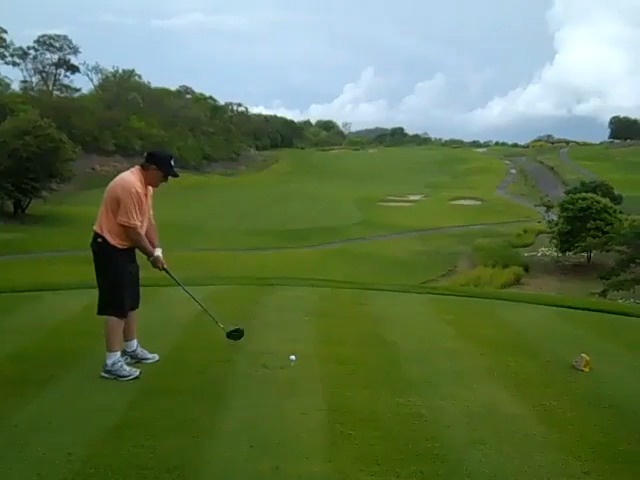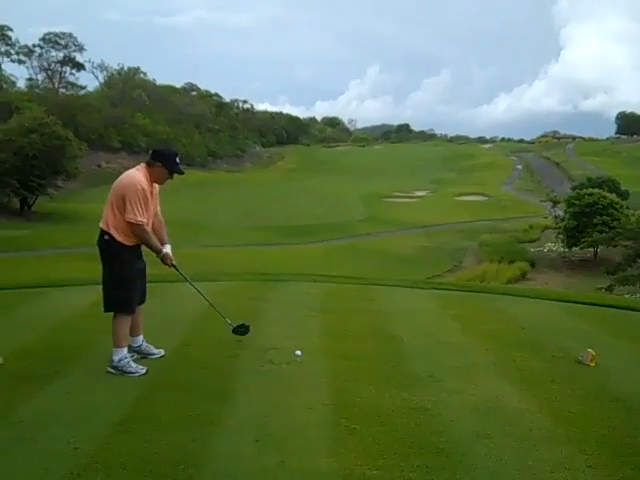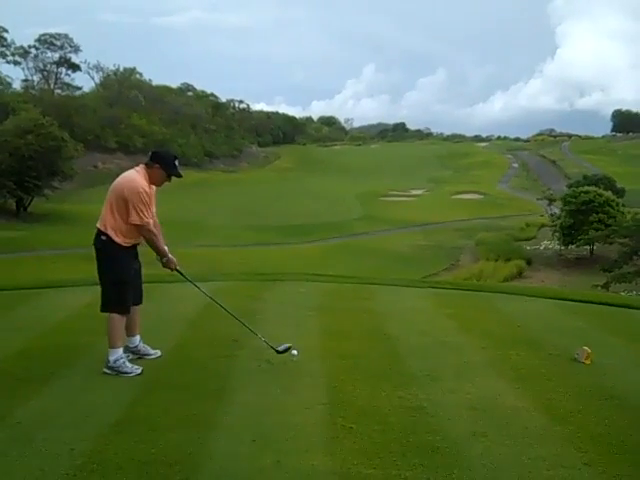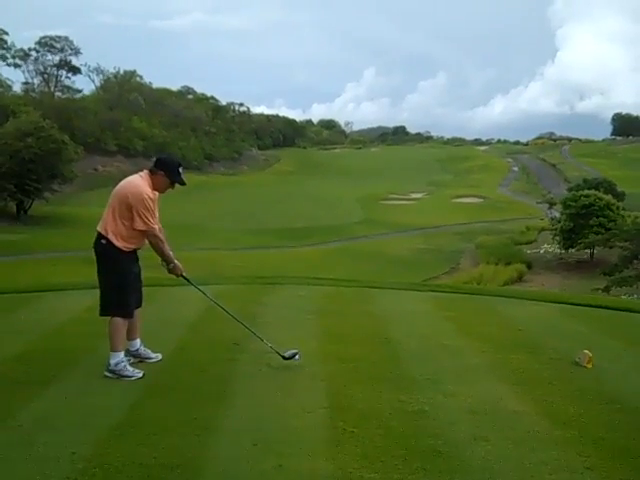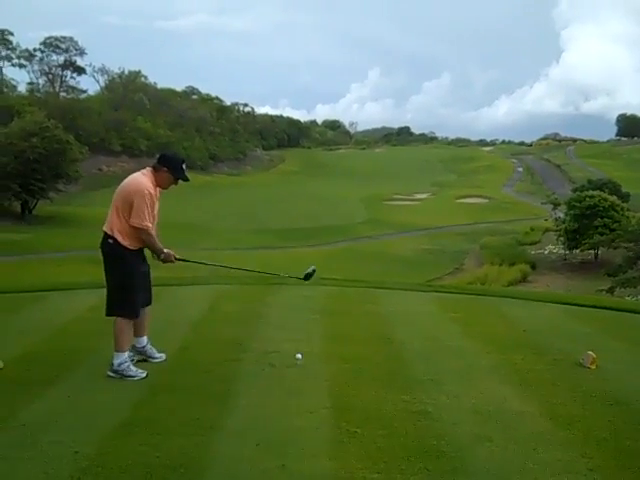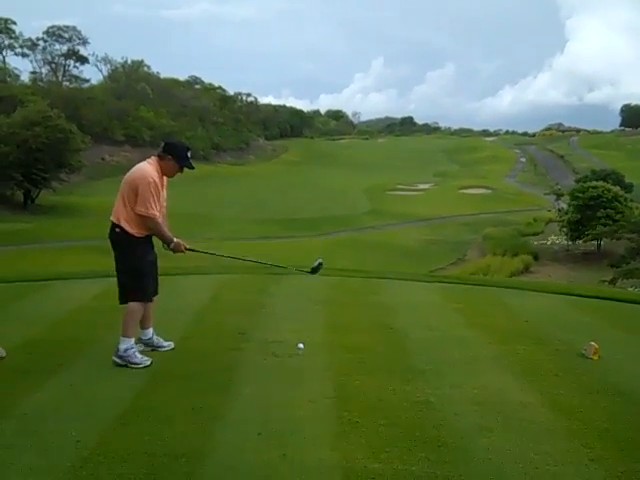
dt=0.4s
person 1, frame 1
left shoulder: (144, 184)
right shoulder: (130, 186)
left elbow: (147, 221)
right elbow: (132, 230)
left wrist: (157, 249)
right wrist: (151, 255)
left hip: (123, 248)
right hip: (110, 248)
left knee: (130, 302)
right knee: (117, 306)
left ankle: (131, 349)
right ankle: (112, 363)
person 1, frame 2
left shoulder: (150, 182)
right shoulder: (137, 184)
left elbow: (156, 217)
right elbow: (139, 227)
left wrist: (166, 246)
right wrist: (160, 252)
left hip: (130, 244)
right hip: (117, 244)
left knee: (137, 297)
right knee: (124, 303)
left ankle: (137, 344)
right ankle: (119, 359)
person 1, frame 3
left shoulder: (145, 181)
right shoulder: (137, 186)
left elbow: (152, 220)
right elbow: (145, 229)
left wrist: (164, 249)
right wrist: (164, 256)
left hip: (125, 244)
right hip: (112, 245)
left knee: (133, 298)
right knee: (119, 303)
left ankle: (133, 345)
right ankle: (114, 359)
person 1, frame 4
left shoulder: (147, 185)
right shoulder: (141, 192)
left elbow: (156, 226)
right elbow: (152, 235)
left wrist: (170, 255)
right wrist: (170, 262)
left hip: (124, 247)
right hip: (113, 248)
left knee: (132, 301)
right knee: (120, 307)
left ankle: (134, 348)
right ankle: (116, 362)
person 1, frame 5
left shoulder: (149, 183)
right shoulder: (143, 188)
left elbow: (148, 225)
right elbow: (143, 230)
left wrist: (158, 249)
right wrist: (161, 252)
left hip: (131, 247)
right hip: (120, 248)
left knee: (142, 300)
right knee: (126, 306)
left ankle: (140, 346)
right ankle: (119, 362)
person 1, frame 6
left shoulder: (158, 174)
right shoulder: (148, 177)
left elbow: (160, 211)
right elbow: (150, 219)
left wrist: (169, 238)
right wrist: (171, 241)
left hip: (139, 236)
right hip: (128, 236)
left knee: (148, 290)
right knee: (138, 292)
left ankle: (147, 337)
right ankle: (125, 348)
